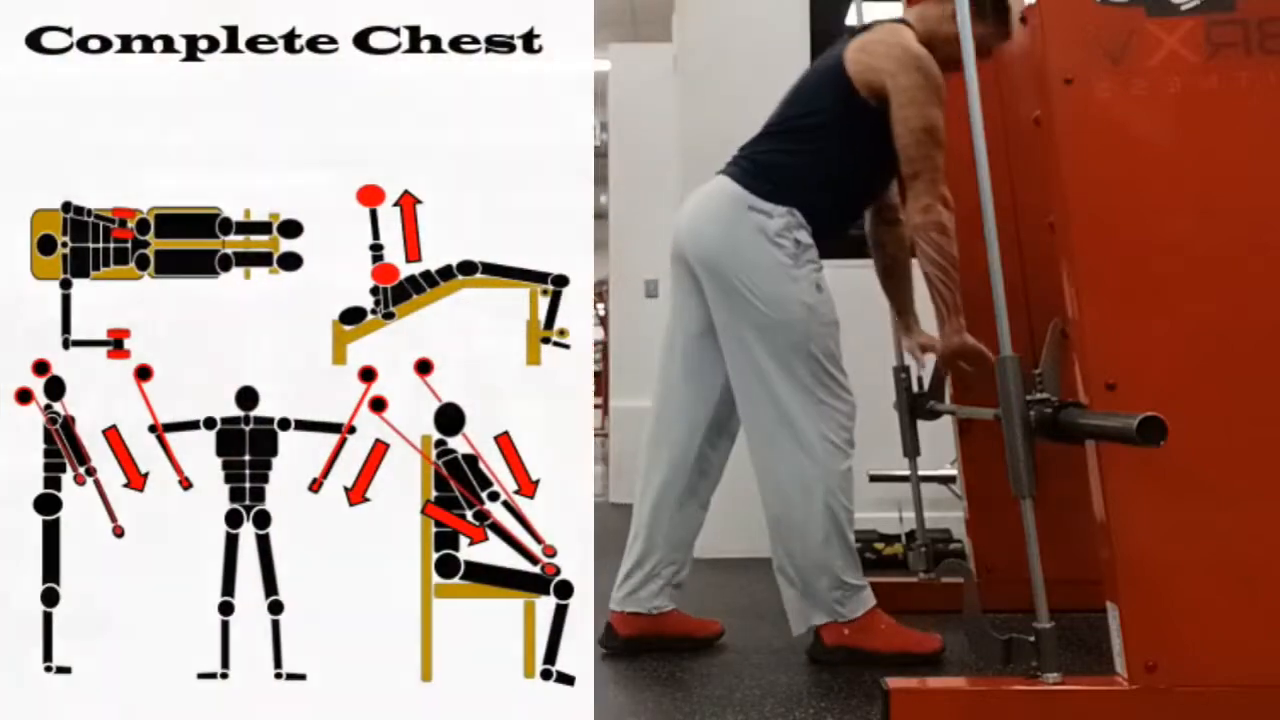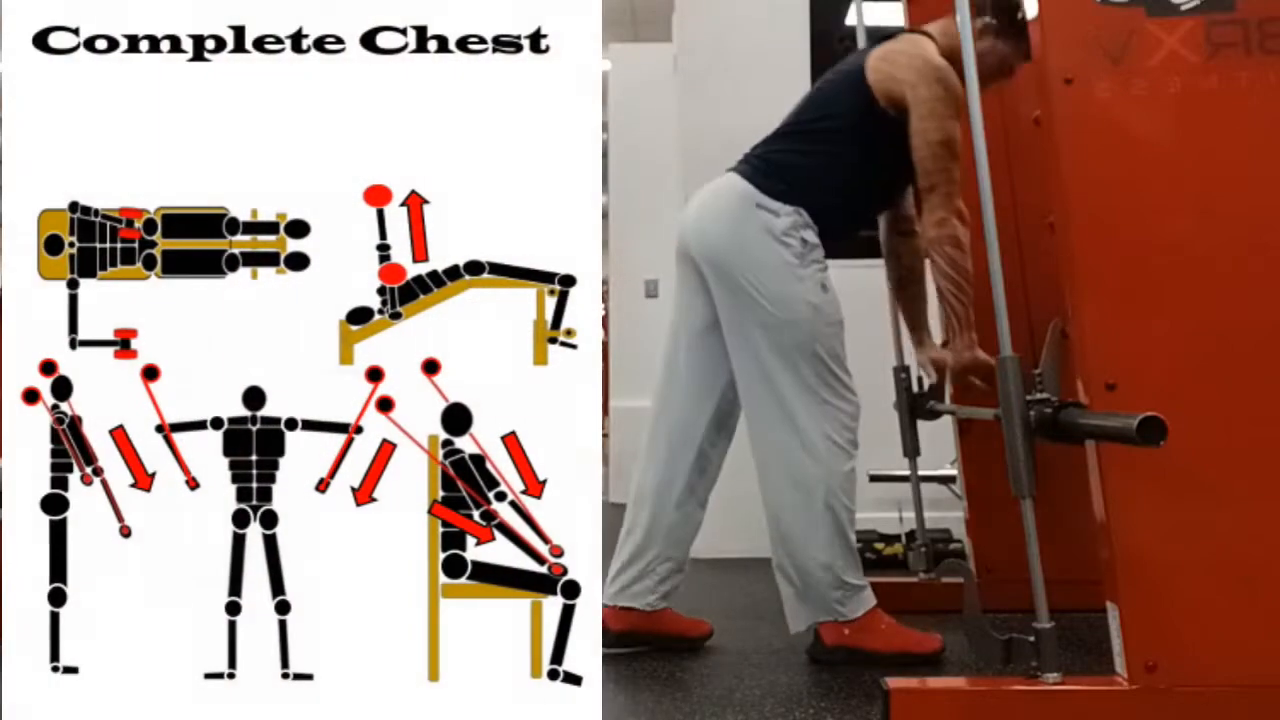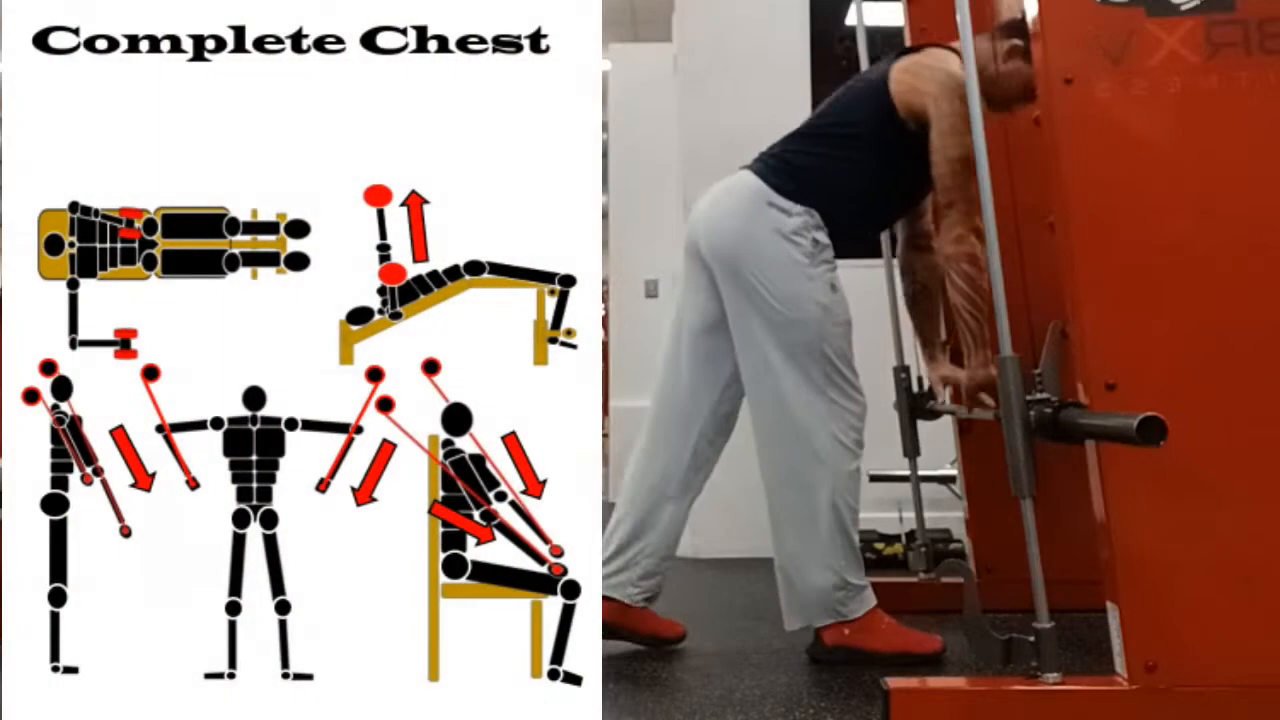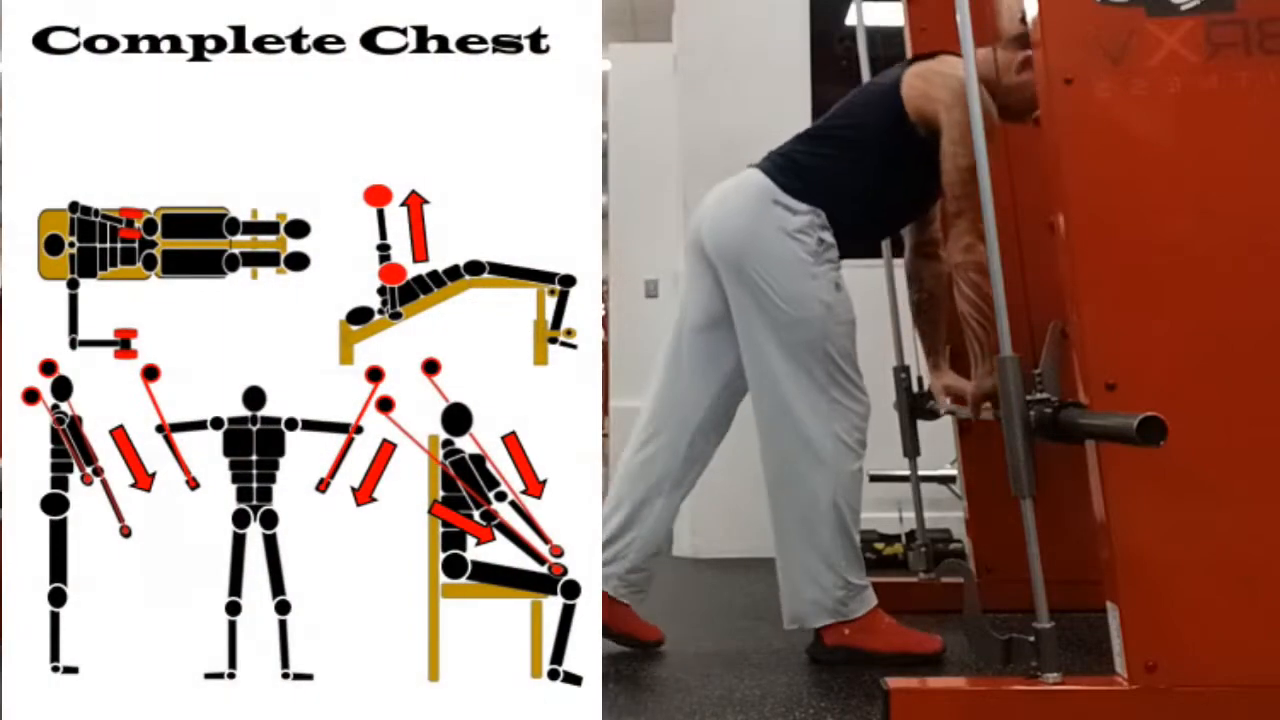
dt=0.1s
person 1, frame 1
left shoulder: (874, 56)
right shoulder: (908, 58)
left elbow: (888, 212)
right elbow: (928, 204)
left wrist: (908, 326)
right wrist: (951, 325)
left hip: (713, 220)
right hip: (758, 230)
left knee: (692, 425)
right knee: (812, 424)
left ankle: (639, 606)
right ankle: (841, 617)
person 1, frame 2
left shoulder: (899, 67)
right shoulder: (927, 70)
left elbow: (903, 226)
right elbow: (943, 217)
left wrist: (922, 342)
right wrist: (965, 342)
left hip: (718, 216)
right hip: (762, 229)
left knee: (690, 422)
right knee: (816, 422)
left ankle: (633, 597)
right ankle: (842, 616)
person 1, frame 3
left shoulder: (915, 80)
right shoulder: (949, 83)
left elbow: (919, 243)
right elbow: (958, 235)
left wrist: (934, 358)
right wrist: (978, 358)
left hip: (728, 216)
right hip: (774, 228)
left knee: (688, 418)
right knee: (823, 421)
left ankle: (620, 591)
right ankle: (842, 617)
person 1, frame 4
left shoulder: (933, 91)
right shoulder: (963, 93)
left elbow: (928, 251)
right elbow: (966, 244)
left wrist: (938, 366)
right wrist: (987, 370)
left hip: (734, 212)
right hip: (777, 226)
left knee: (680, 417)
right knee: (824, 423)
left ankle: (604, 585)
right ankle: (843, 618)
